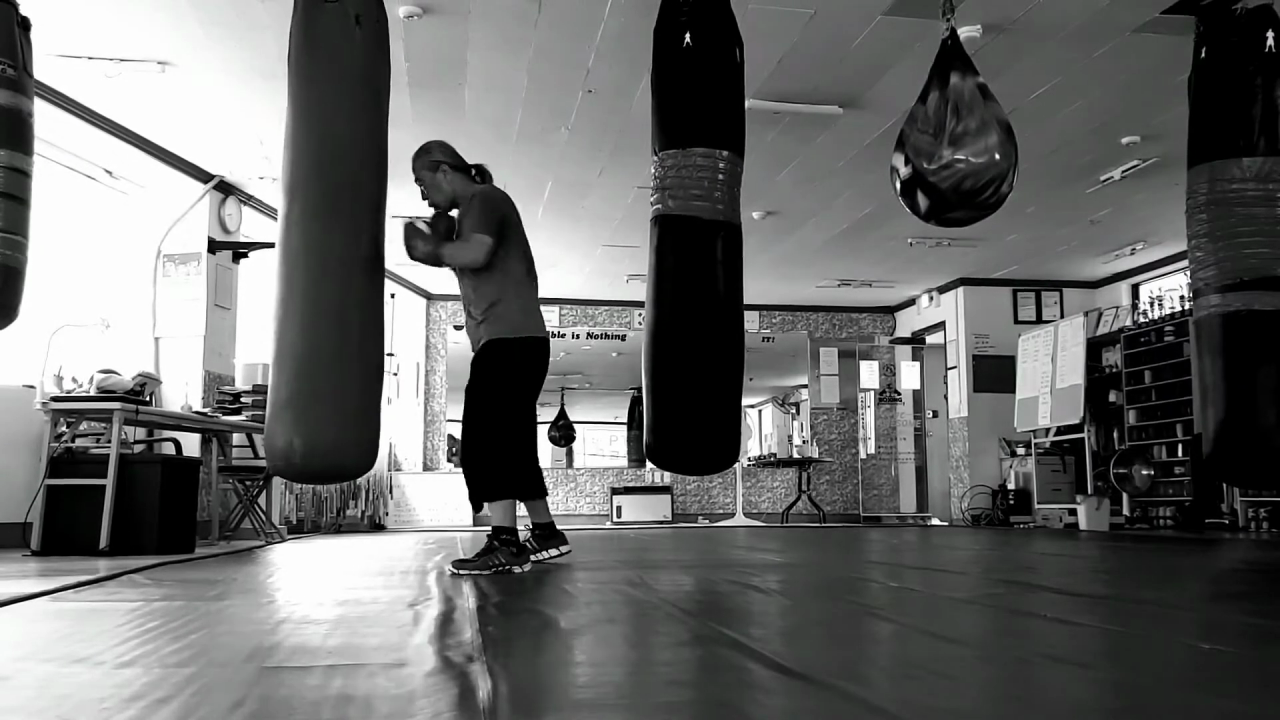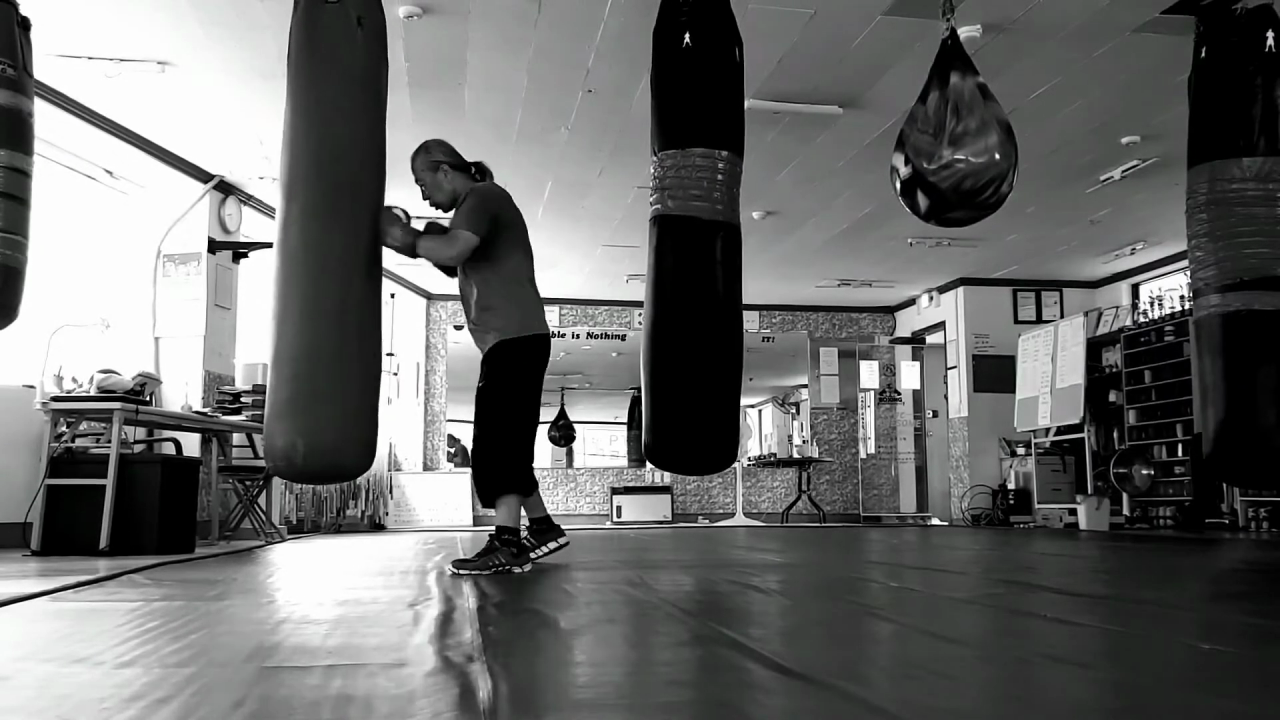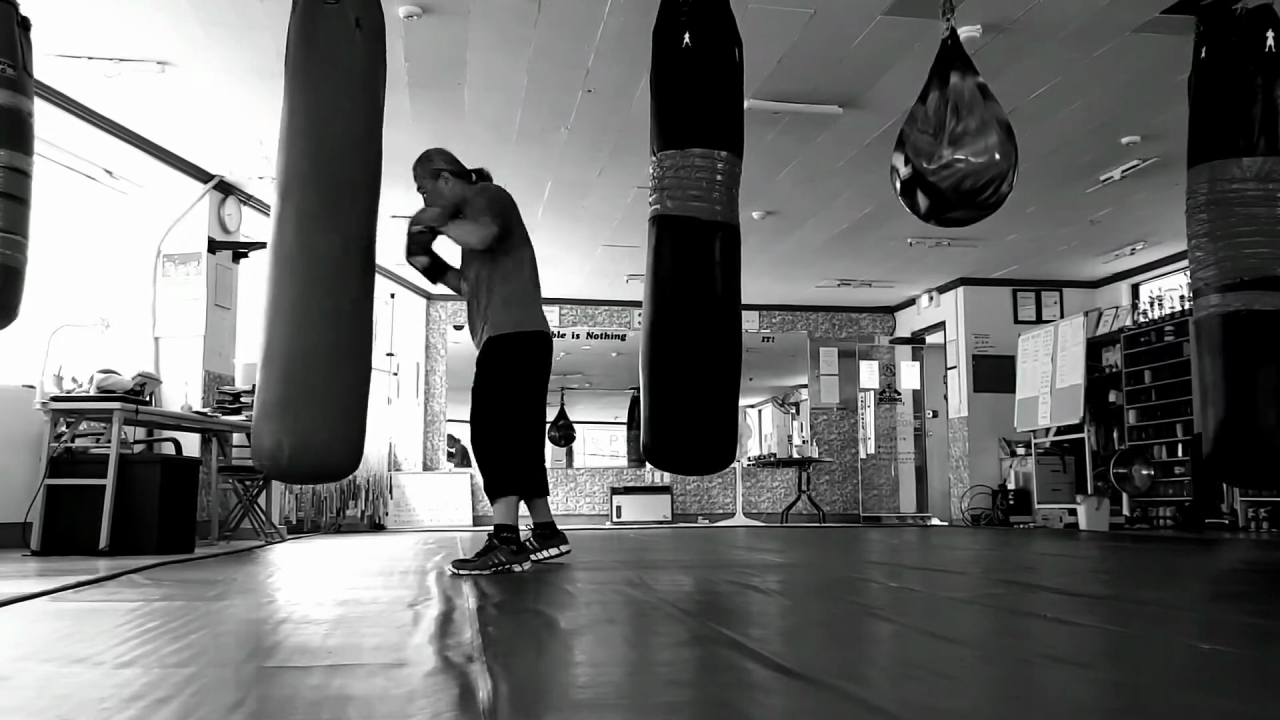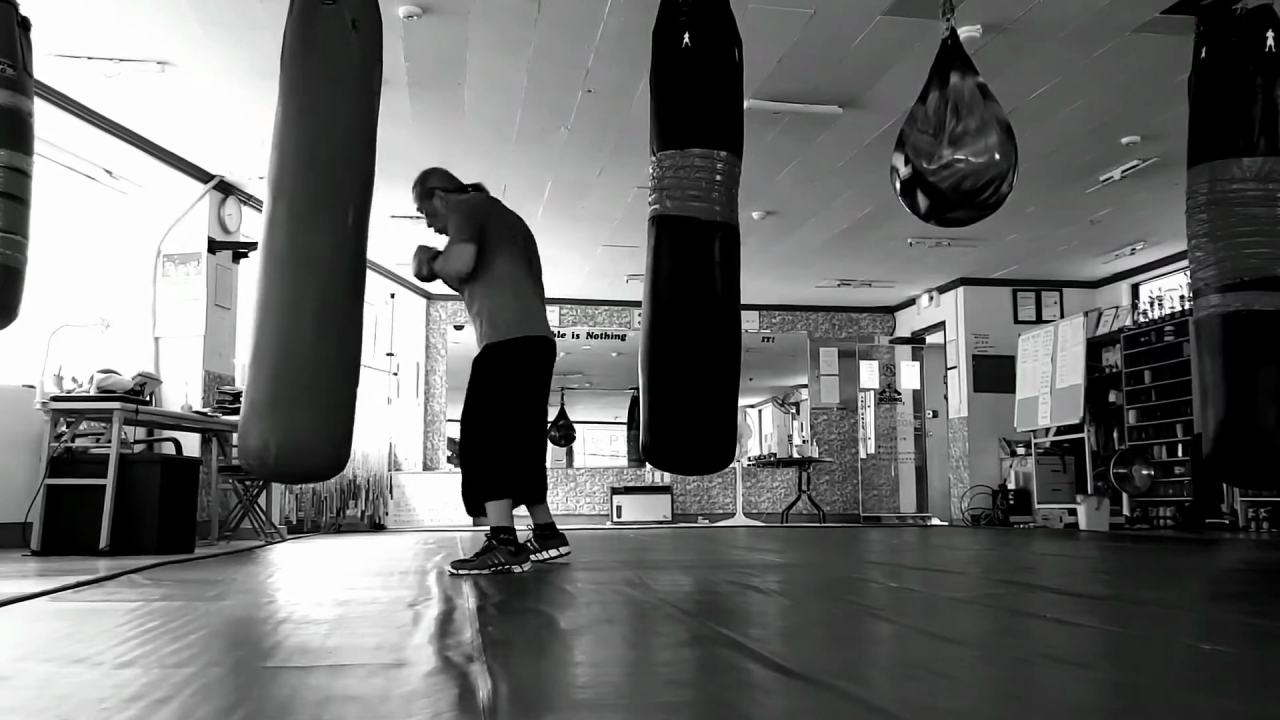
dt=0.2s
person 1, frame 1
left shoulder: (485, 198)
right shoulder: (485, 207)
left elbow: (472, 253)
right elbow: (478, 274)
left wrist: (429, 246)
right wrist: (441, 248)
left hip: (506, 341)
right hip: (525, 341)
left knee: (487, 435)
right knee: (513, 440)
left ankle: (505, 542)
right ankle: (546, 533)
person 1, frame 2
left shoulder: (483, 195)
right shoulder: (475, 207)
left elbow: (453, 251)
right elbow: (461, 268)
left wrist: (410, 240)
right wrist: (414, 241)
left hip: (514, 339)
right hip: (514, 341)
left knee: (496, 435)
right knee: (507, 439)
left ankle: (505, 543)
right ankle: (542, 527)
person 1, frame 3
left shoulder: (489, 198)
right shoulder: (475, 214)
left elbow: (478, 237)
right elbow: (469, 283)
left wrist: (438, 223)
right wrist: (429, 261)
left hip: (513, 337)
right hip: (516, 340)
left knee: (496, 432)
right knee: (519, 439)
left ankle: (506, 541)
right ankle: (546, 533)
person 1, frame 4
left shoulder: (466, 206)
right shoulder: (508, 221)
left elbow: (461, 261)
left wrist: (431, 265)
right wrist: (444, 272)
left hip: (508, 343)
right hip: (533, 342)
left knee: (481, 439)
right knee: (520, 442)
left ankle: (504, 543)
right ankle: (547, 534)
